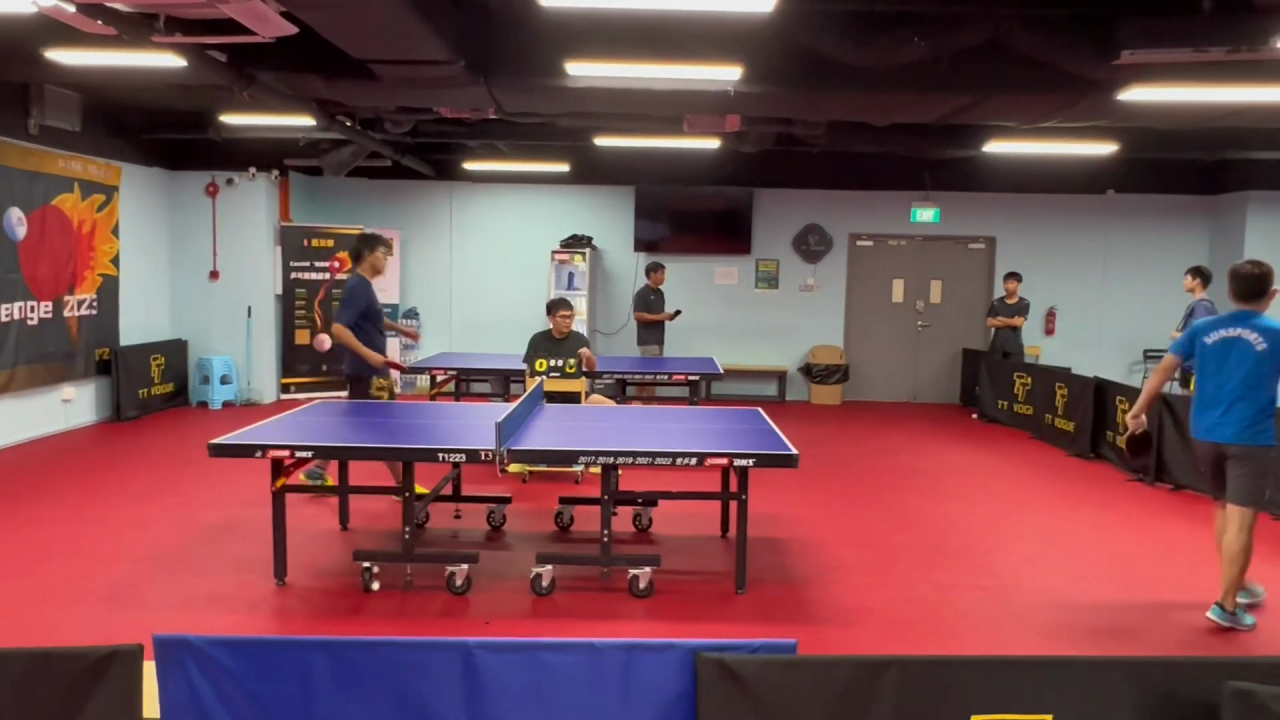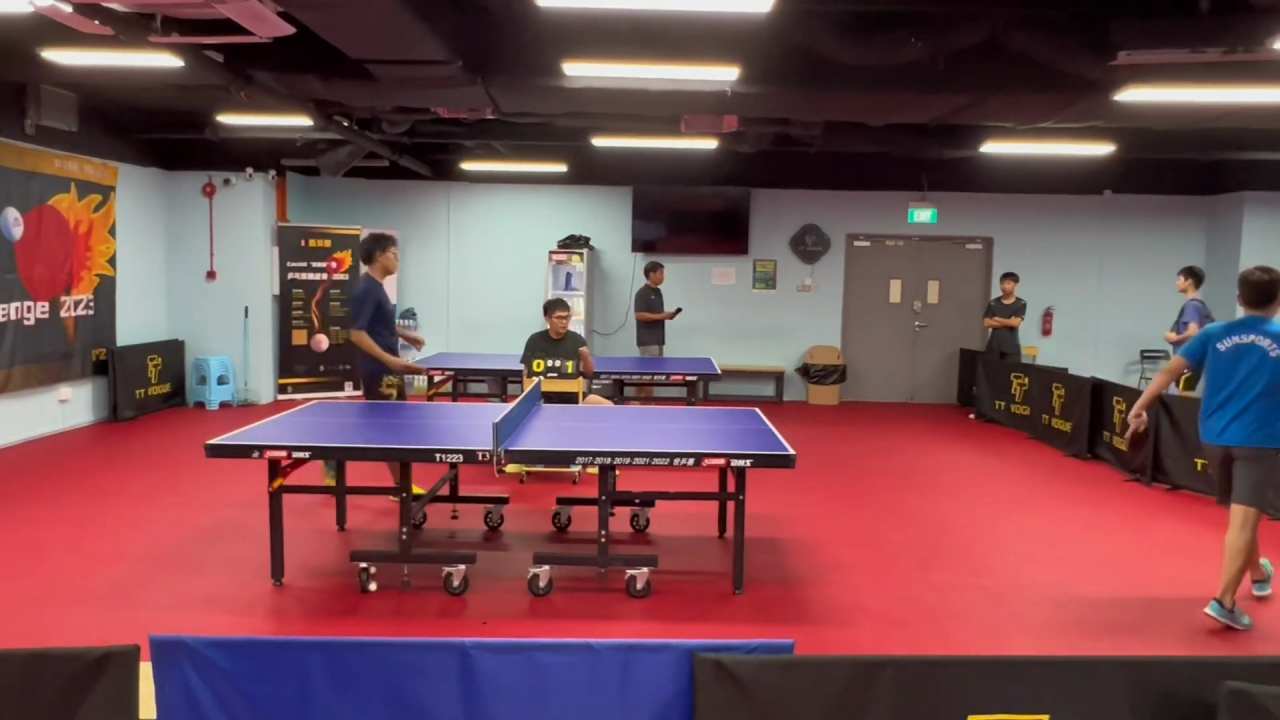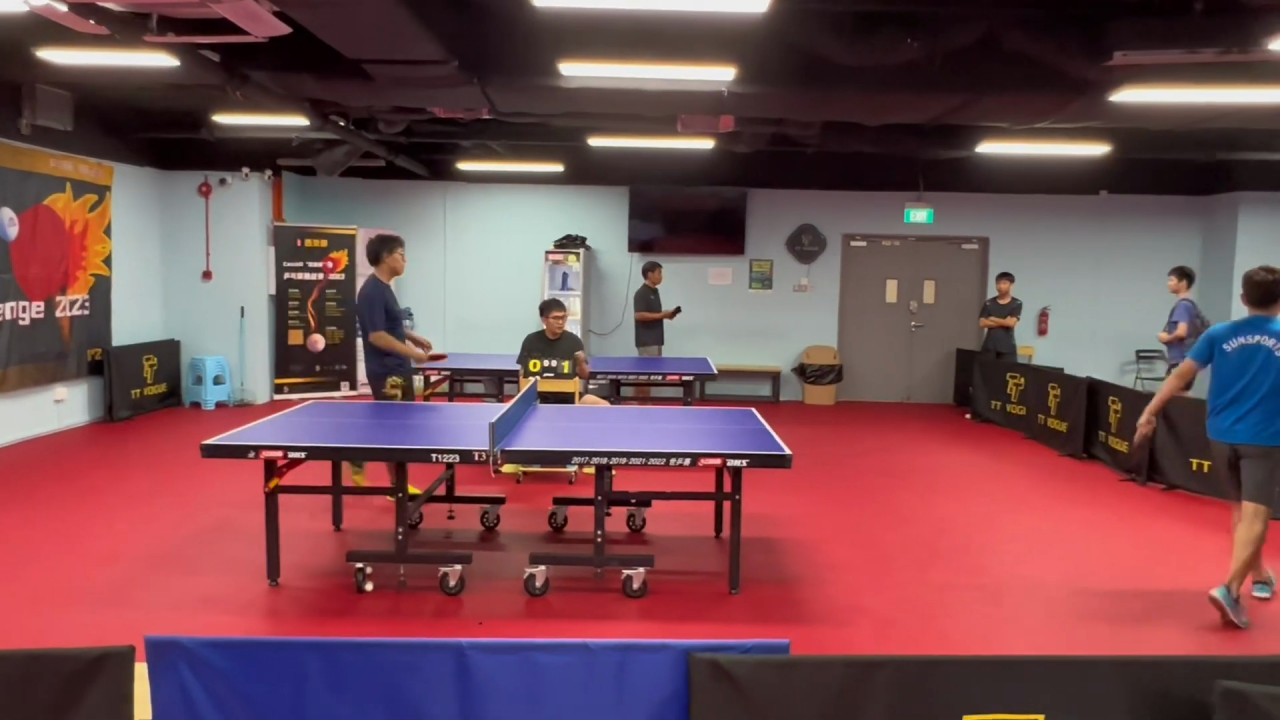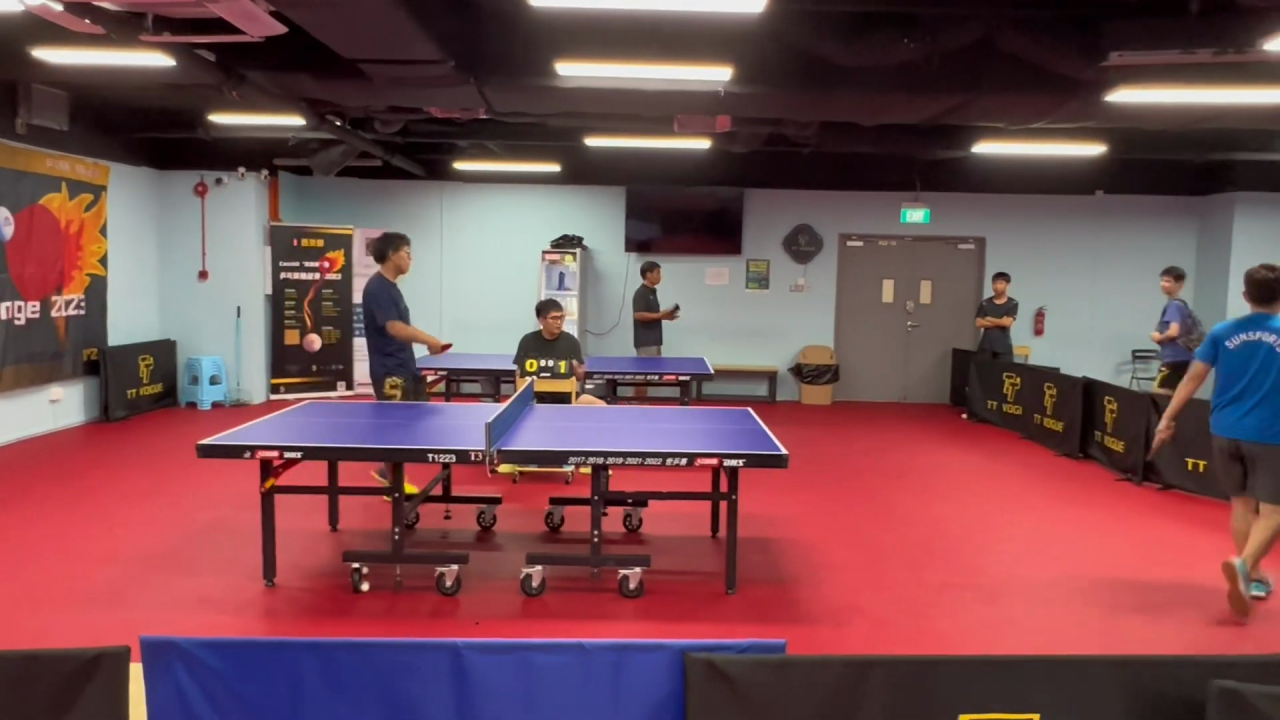
dt=0.1s
person 1, frame 1
left shoulder: (1203, 328)
left elbow: (1164, 370)
left wrist: (1138, 409)
left hip: (1206, 435)
left knee: (1225, 510)
right knee: (1241, 520)
left ankle: (1240, 586)
right ankle: (1226, 604)
person 1, frame 2
left shoulder: (1212, 335)
left elbow: (1170, 371)
left wrist: (1139, 408)
left hip: (1215, 438)
left knee: (1236, 512)
right knee: (1244, 520)
right ankle: (1224, 601)
person 1, frame 3
left shoulder: (1219, 335)
left elbow: (1180, 375)
left wrist: (1150, 413)
left hip: (1223, 436)
left knee: (1243, 510)
right ankle: (1227, 588)
person 1, frame 4
left shoulder: (1222, 333)
left elbow: (1192, 379)
left wrist: (1167, 418)
left hip: (1225, 432)
left knee: (1241, 506)
right ankle: (1242, 564)
person 2, frame 1
left shoulder: (363, 285)
right shoulder: (358, 288)
right elbow: (338, 329)
left wrist: (401, 330)
right wrist: (370, 355)
left hip: (365, 369)
right hip: (368, 370)
left ankle: (317, 471)
person 2, frame 2
left shoulder: (374, 286)
right shoulder: (367, 289)
right elbow: (357, 334)
left wrist: (406, 335)
right wrist: (388, 359)
left hip: (380, 369)
right hip: (381, 370)
left ankle: (335, 461)
person 2, frame 3
left shoulder: (384, 287)
right shoulder: (373, 291)
right elbow: (376, 336)
left wrist: (415, 340)
right wrist: (411, 351)
left hip: (398, 368)
right hip: (386, 371)
left ankle: (360, 461)
person 2, frame 4
left shoulder: (390, 285)
right shoulder: (377, 288)
right elbow: (395, 328)
left wrist: (424, 338)
right wrist: (428, 340)
left hip: (405, 367)
right hip: (389, 370)
left ankle: (388, 470)
right ankle: (393, 484)
